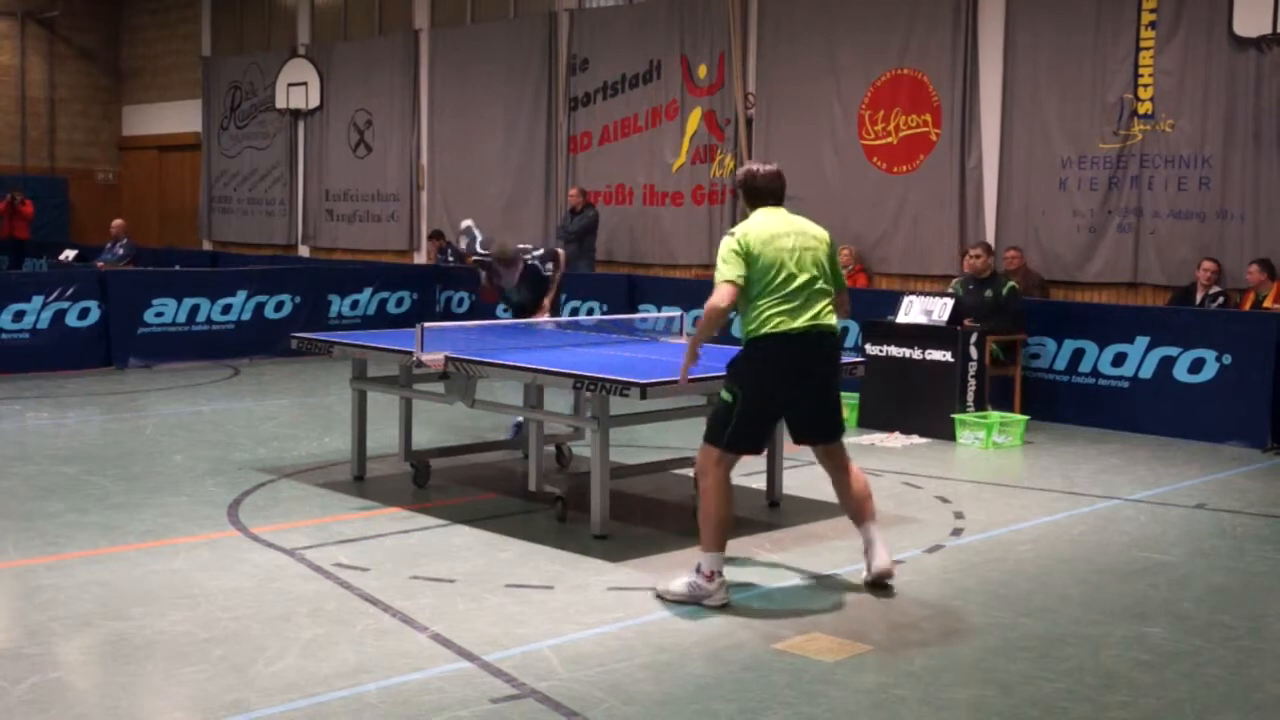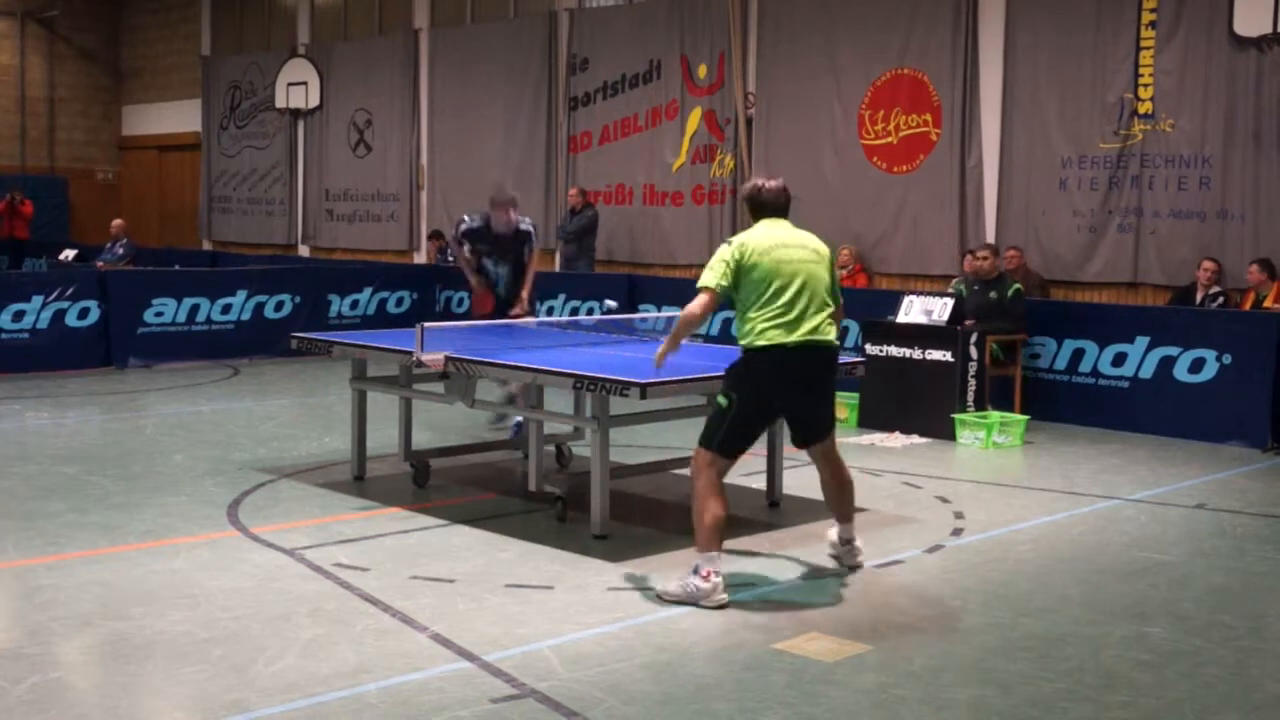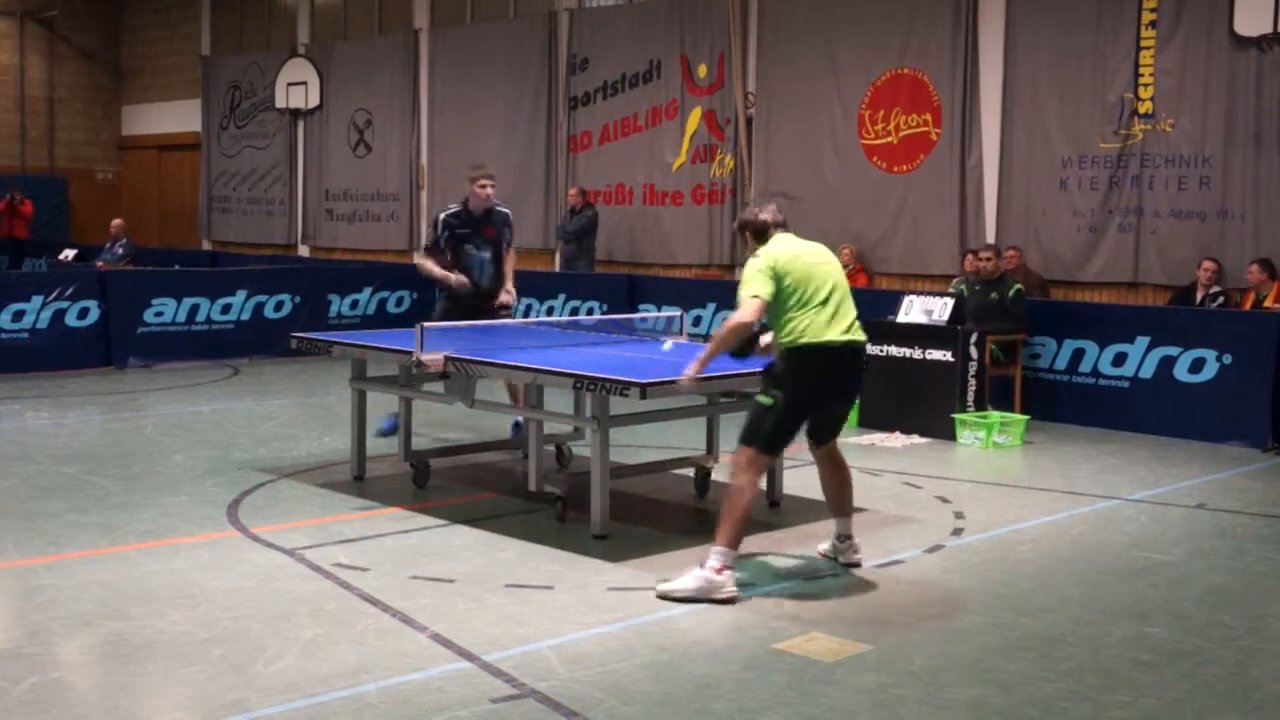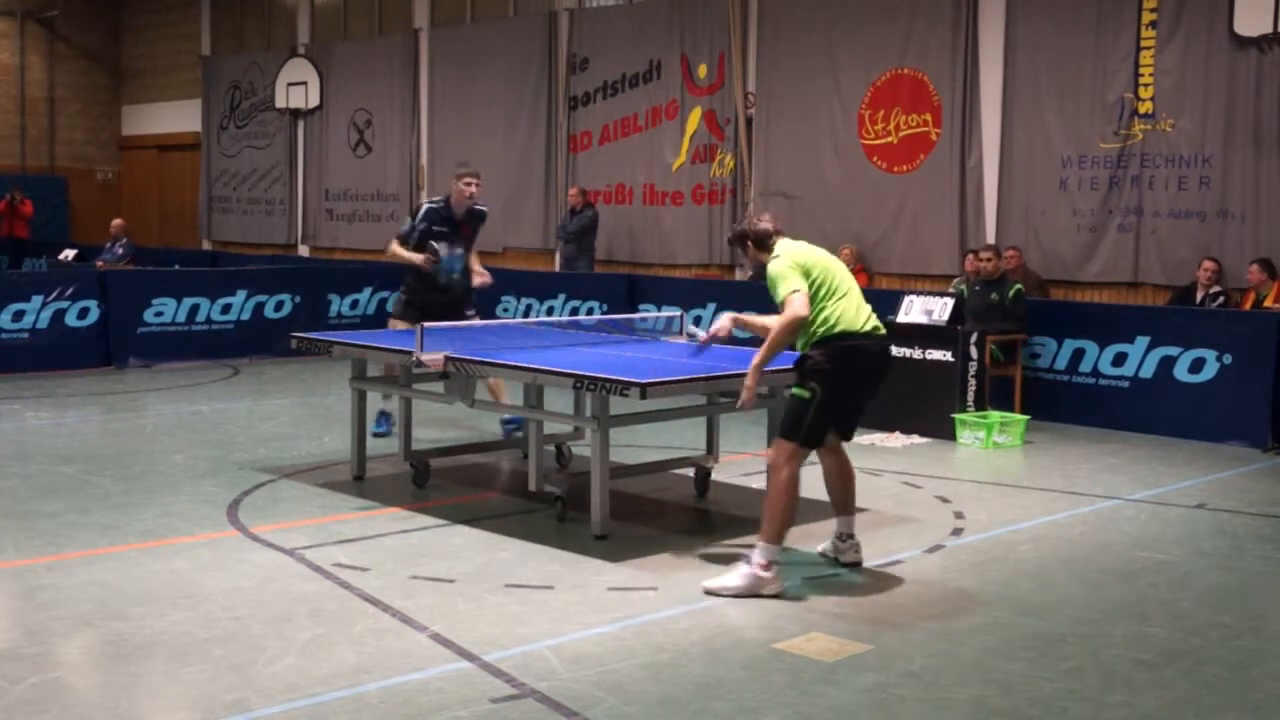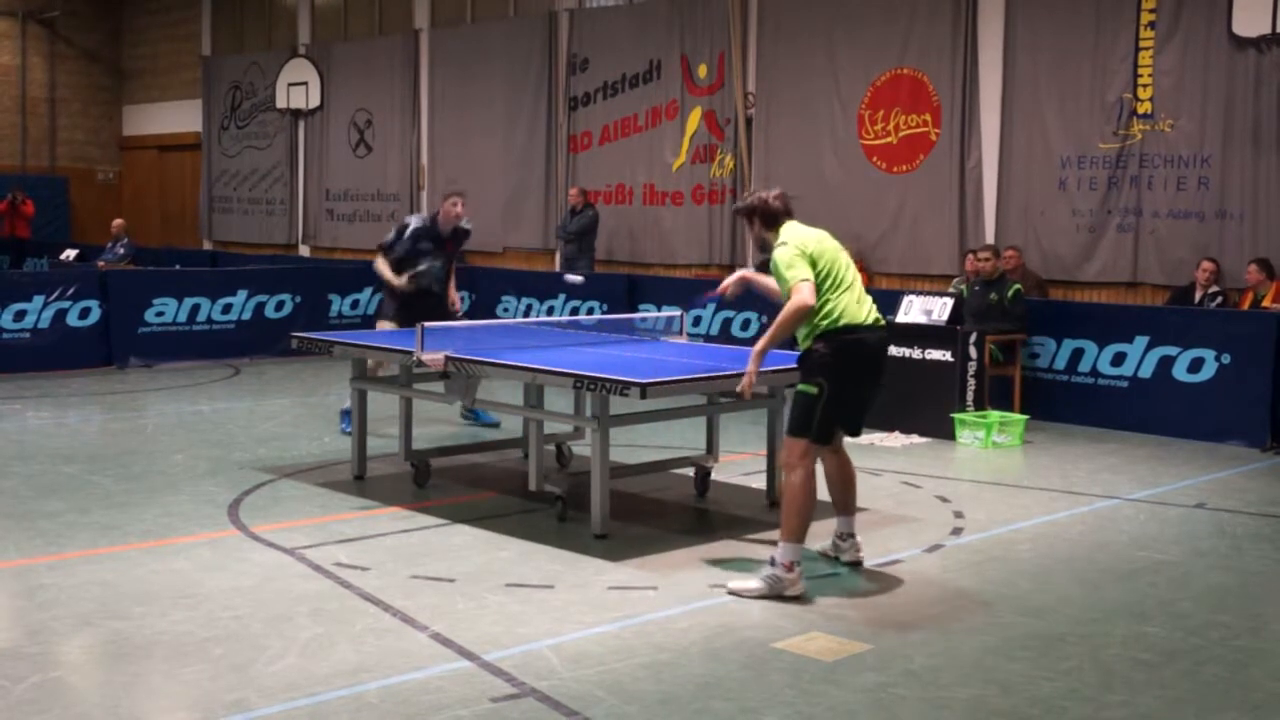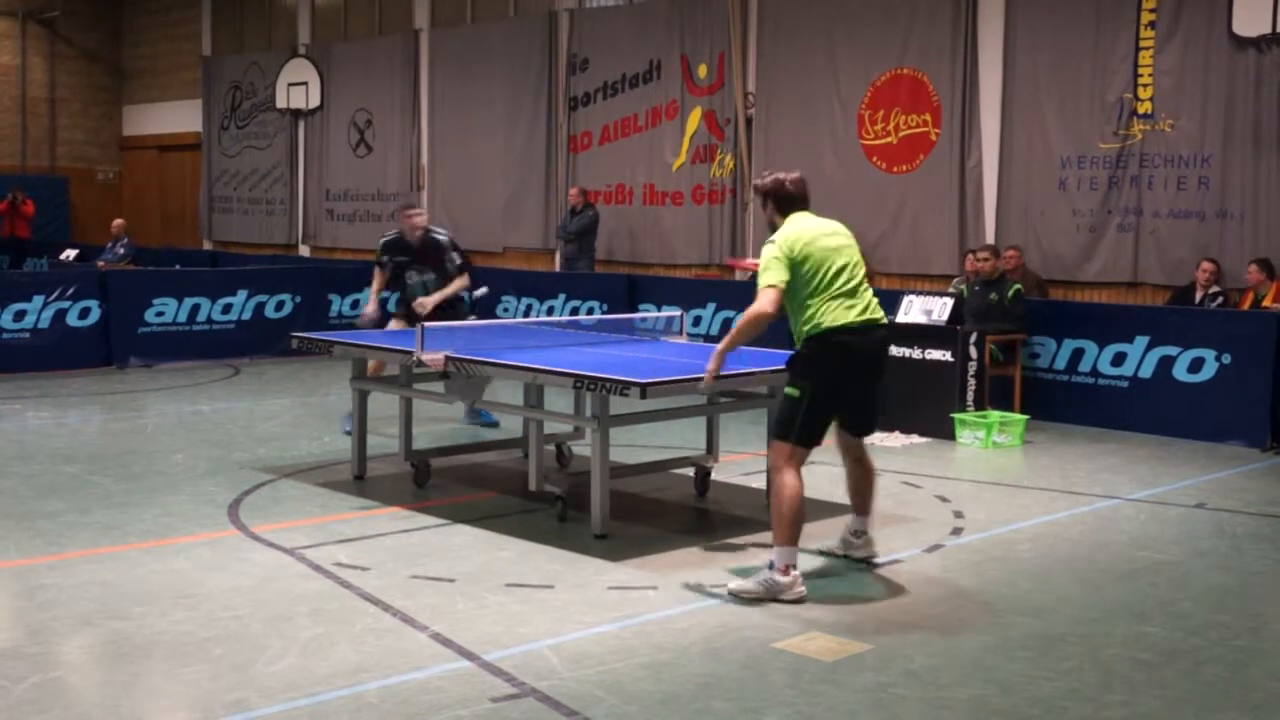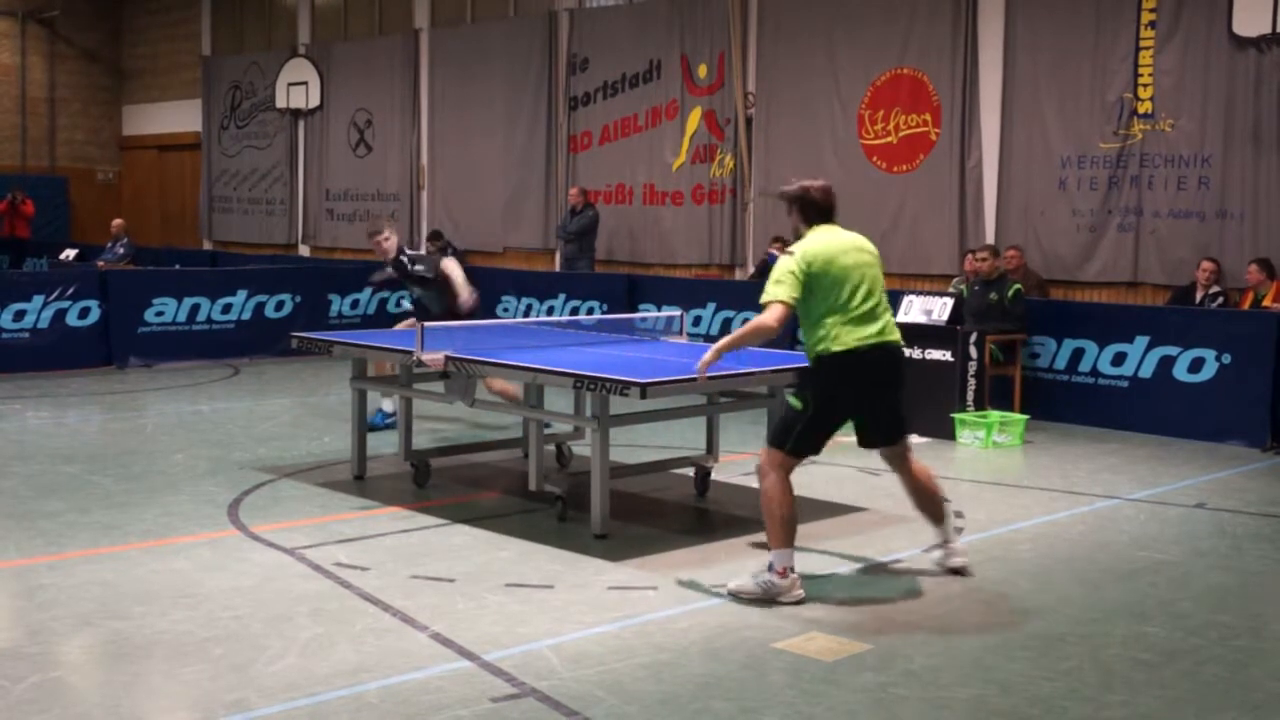
dt=0.2s
person 1, frame 1
left shoulder: (741, 236)
right shoulder: (819, 233)
left elbow: (720, 305)
right elbow: (843, 305)
left wrist: (692, 350)
left hip: (767, 354)
right hip: (821, 351)
left knee: (712, 462)
right knee: (835, 458)
left ankle: (710, 577)
right ankle: (876, 553)
person 1, frame 2
left shoulder: (739, 246)
right shoulder: (818, 246)
left elbow: (697, 310)
right elbow: (836, 311)
left wrist: (668, 345)
left hip: (765, 364)
right hip: (818, 361)
left knee: (707, 467)
right knee: (824, 450)
left ankle: (707, 577)
right ankle: (847, 542)
person 1, frame 3
left shoulder: (763, 259)
right shoulder: (821, 252)
left elbow: (745, 320)
left wrist: (700, 362)
left hip: (807, 362)
right hip: (849, 359)
left knee: (747, 464)
right knee: (824, 444)
left ankle: (717, 571)
right ankle: (844, 541)
person 1, frame 4
left shoulder: (781, 261)
right shoulder: (805, 252)
left elbow: (798, 315)
left wrist: (756, 365)
right wrist: (738, 320)
left hip: (839, 352)
right hip: (870, 348)
left knee: (784, 457)
right knee: (828, 443)
left ankle: (762, 568)
right ankle: (845, 542)
person 1, frame 5
left shoulder: (787, 246)
right shoulder: (815, 236)
left elbow: (803, 303)
left wrist: (759, 350)
right wrist: (751, 278)
left hip: (841, 345)
right hip: (872, 340)
left knee: (797, 454)
right knee: (829, 442)
left ankle: (786, 570)
right ankle: (845, 540)
person 1, frame 6
left shoulder: (781, 243)
right shoulder: (839, 229)
left elbow: (765, 309)
left wrist: (723, 350)
left hip: (829, 348)
right hip: (871, 339)
left knee: (783, 458)
right knee: (851, 443)
left ankle: (784, 573)
right ankle: (859, 537)
person 1, frame 7
left shoulder: (798, 255)
right shoulder: (864, 246)
left elbow: (770, 323)
left wrist: (720, 348)
left hip: (836, 366)
right hip: (884, 359)
left knee: (773, 465)
right knee: (901, 458)
left ankle: (781, 575)
right ankle: (951, 546)
person 2, frame 1
left shoulder: (536, 260)
right shoulder: (483, 257)
left elbow: (560, 256)
right elbow: (467, 225)
left wrist: (548, 300)
left hip: (539, 305)
right hip: (518, 307)
left ankle: (526, 416)
person 2, frame 2
left shoulder: (525, 230)
right shoulder: (470, 227)
right elbow: (455, 245)
left wrist: (524, 295)
right wrist: (471, 275)
left hip: (516, 301)
right hip: (490, 300)
right ankle: (511, 391)
person 2, frame 3
left shoulder: (502, 216)
right shoulder: (447, 218)
right elbow: (424, 262)
left wrist: (508, 285)
right wrist: (448, 276)
left hip: (491, 300)
right hip: (456, 299)
left ankle: (520, 417)
right ankle: (401, 412)
person 2, frame 4
left shoulder: (479, 215)
right shoulder: (428, 211)
right elbow: (392, 249)
left wrist: (475, 269)
right wrist: (414, 258)
left hip: (456, 297)
right hip: (417, 295)
left ankle: (507, 414)
right ankle: (385, 412)
person 2, frame 5
left shoulder: (463, 231)
right shoulder: (414, 227)
right elbow: (380, 261)
left wrist: (452, 289)
right wrist: (395, 280)
left hip: (434, 302)
right hip: (400, 299)
left ankle: (469, 408)
right ankle: (350, 410)
person 2, frame 6
left shoulder: (441, 240)
right shoulder: (388, 244)
left elbow: (464, 278)
right elbow: (382, 271)
left wrist: (435, 298)
right wrist: (372, 301)
left hip: (445, 307)
right hip: (410, 306)
left ankle: (473, 407)
person 2, frame 7
left shoulder: (408, 260)
right shoulder: (399, 262)
left elbow: (448, 264)
left wrist: (463, 290)
left hip: (460, 320)
right hip: (436, 319)
left knee: (494, 385)
right ankle: (388, 411)
